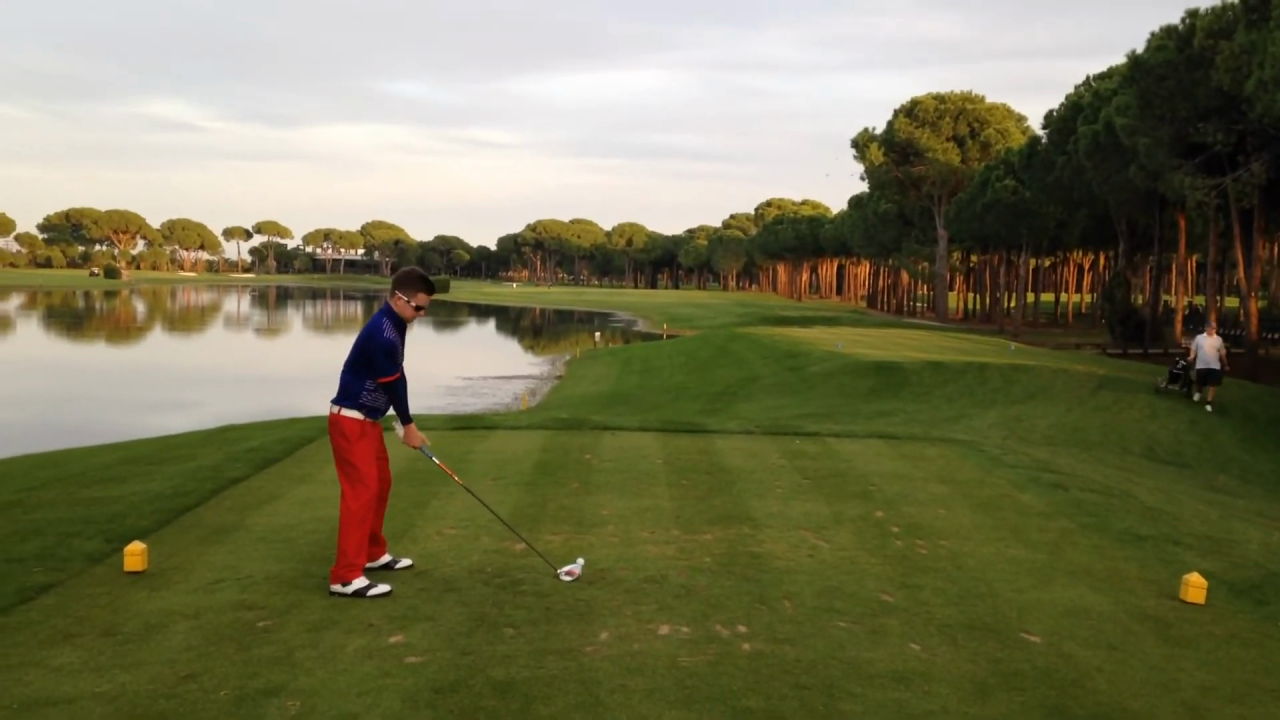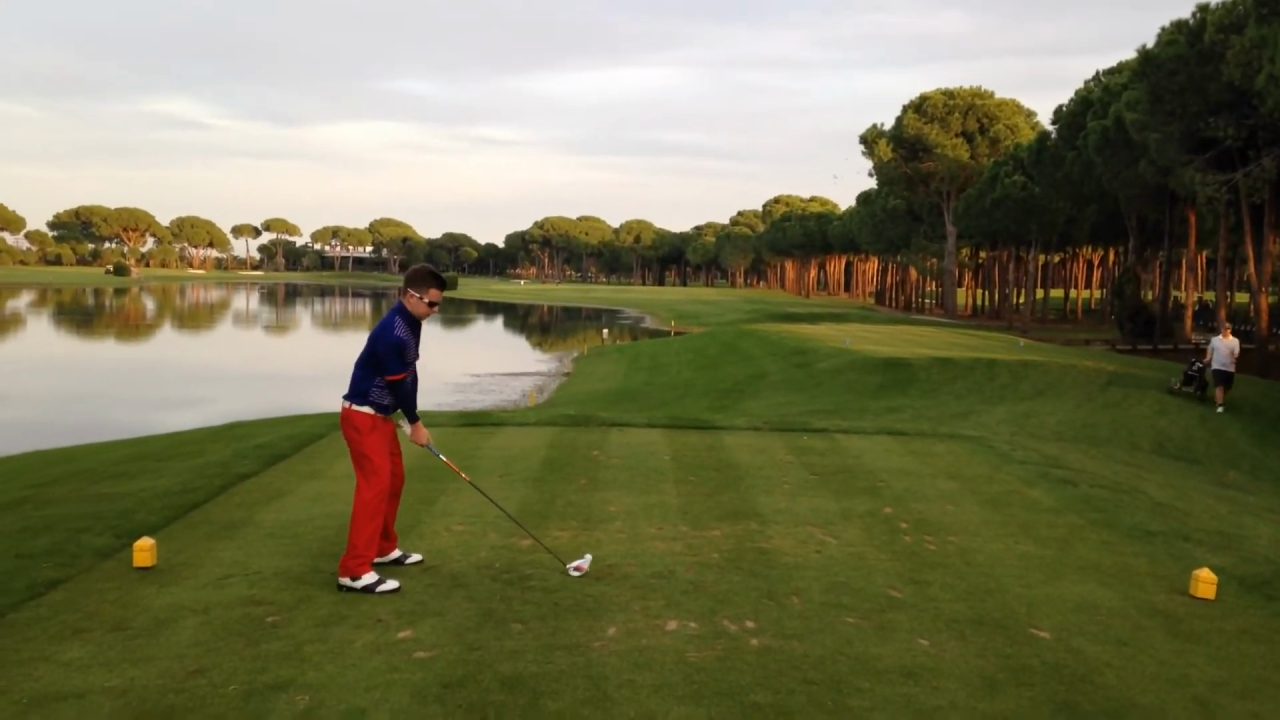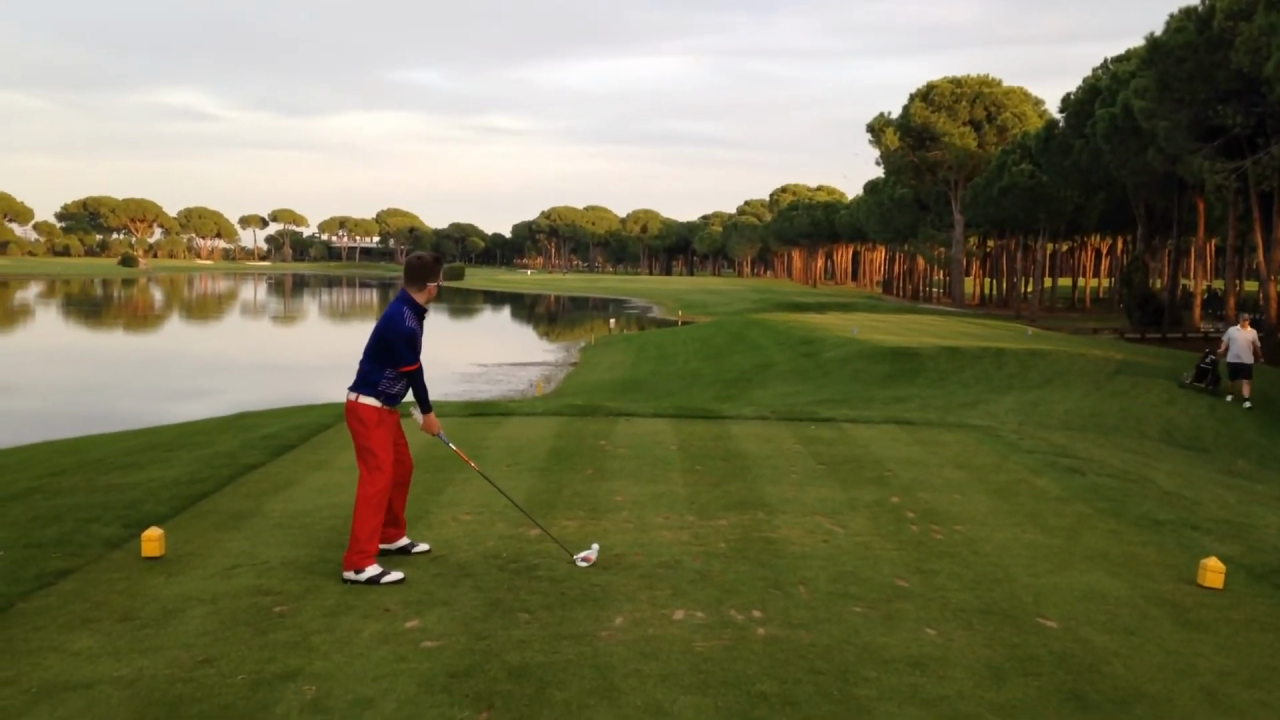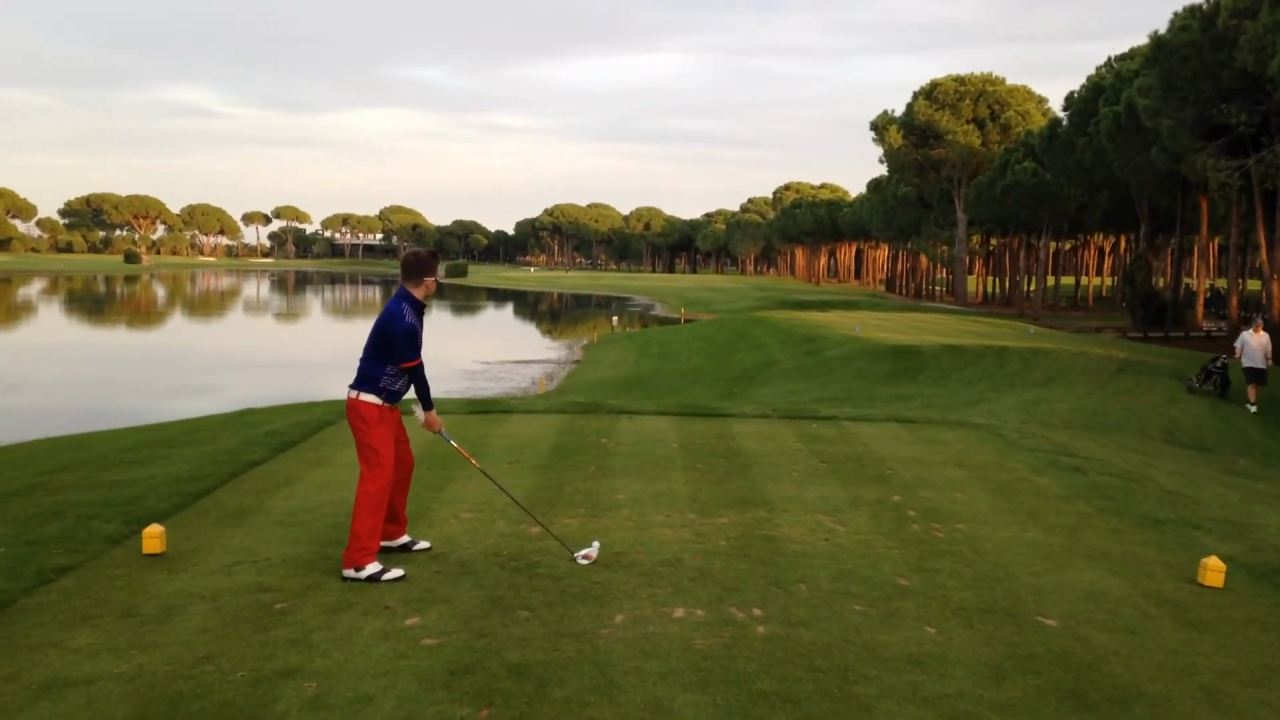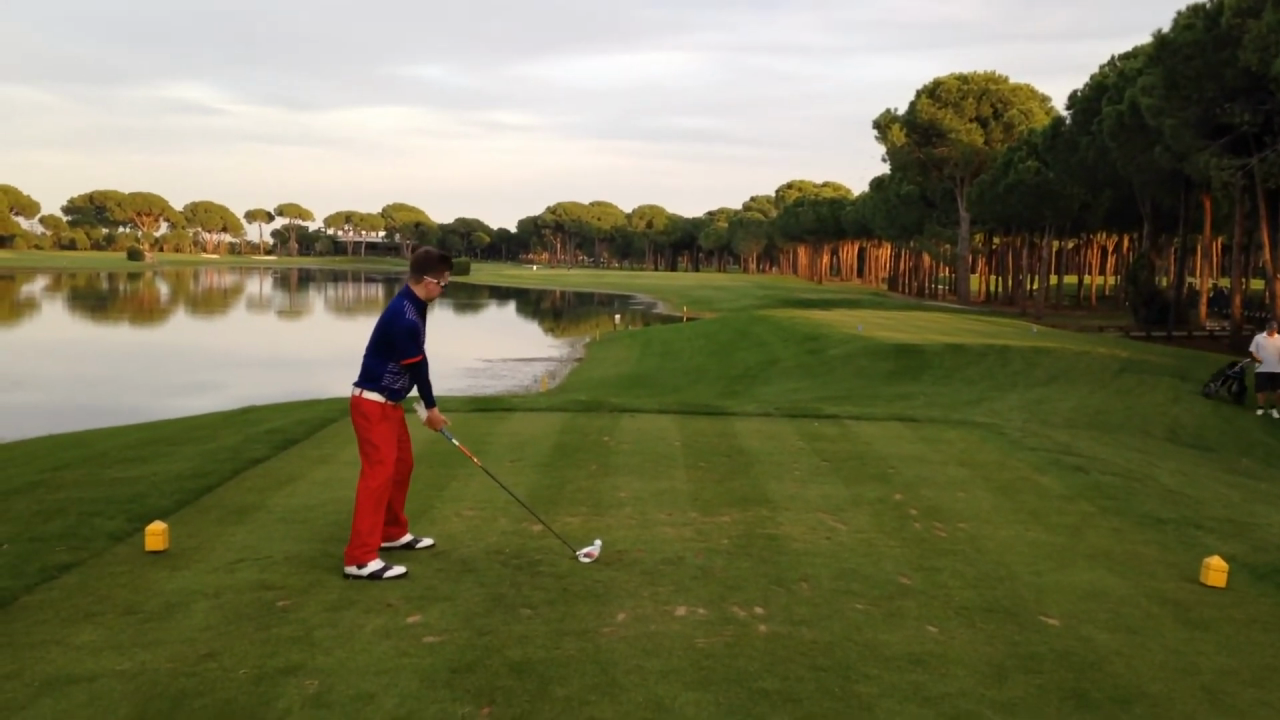
dt=0.4s
person 1, frame 1
left shoulder: (393, 324)
right shoulder: (381, 333)
left elbow: (397, 378)
right elbow: (392, 383)
left wrist: (407, 424)
right wrist: (408, 426)
left hip: (367, 418)
right hip: (350, 420)
left knee: (379, 484)
right knee: (361, 491)
left ankle: (372, 553)
right ankle: (346, 576)
person 1, frame 2
left shoulder: (410, 323)
right shoulder: (392, 332)
left elbow: (409, 375)
right elbow: (396, 383)
left wrist: (414, 421)
right wrist: (415, 424)
left hip: (381, 415)
right hip: (362, 414)
left knee: (393, 479)
right knee: (375, 484)
left ankle: (383, 548)
right ankle: (355, 570)
person 1, frame 3
left shoulder: (410, 311)
right shoulder: (402, 322)
left elbow: (412, 368)
right elbow: (412, 373)
left wrist: (425, 410)
right wrist: (427, 413)
left hip: (384, 405)
right hip: (368, 407)
left knee: (400, 468)
right knee: (378, 477)
left ankle: (391, 535)
right ankle: (358, 563)
person 1, frame 4
left shoulder: (407, 308)
right shoulder: (402, 318)
left elbow: (413, 367)
right elbow: (414, 369)
left wrist: (425, 408)
right wrist: (429, 411)
left hip: (384, 402)
right hip: (369, 404)
left knee: (401, 465)
right knee: (378, 475)
left ankle: (391, 532)
right ankle: (358, 561)
person 1, frame 5
left shoulder: (413, 307)
right shoulder: (403, 316)
left elbow: (418, 361)
right elbow: (415, 366)
left wrist: (428, 405)
right wrist: (431, 409)
left hip: (389, 401)
right hip: (372, 402)
left knee: (401, 464)
right knee: (379, 471)
left ankle: (393, 533)
right ankle: (360, 558)
